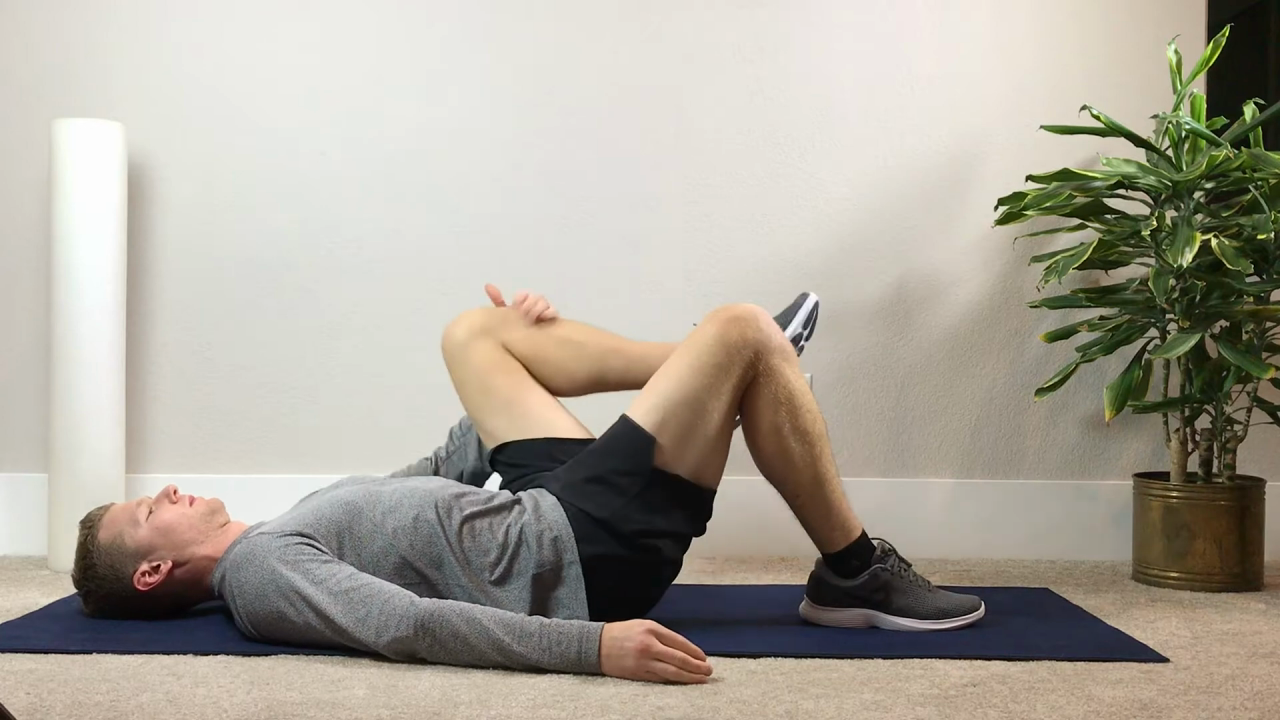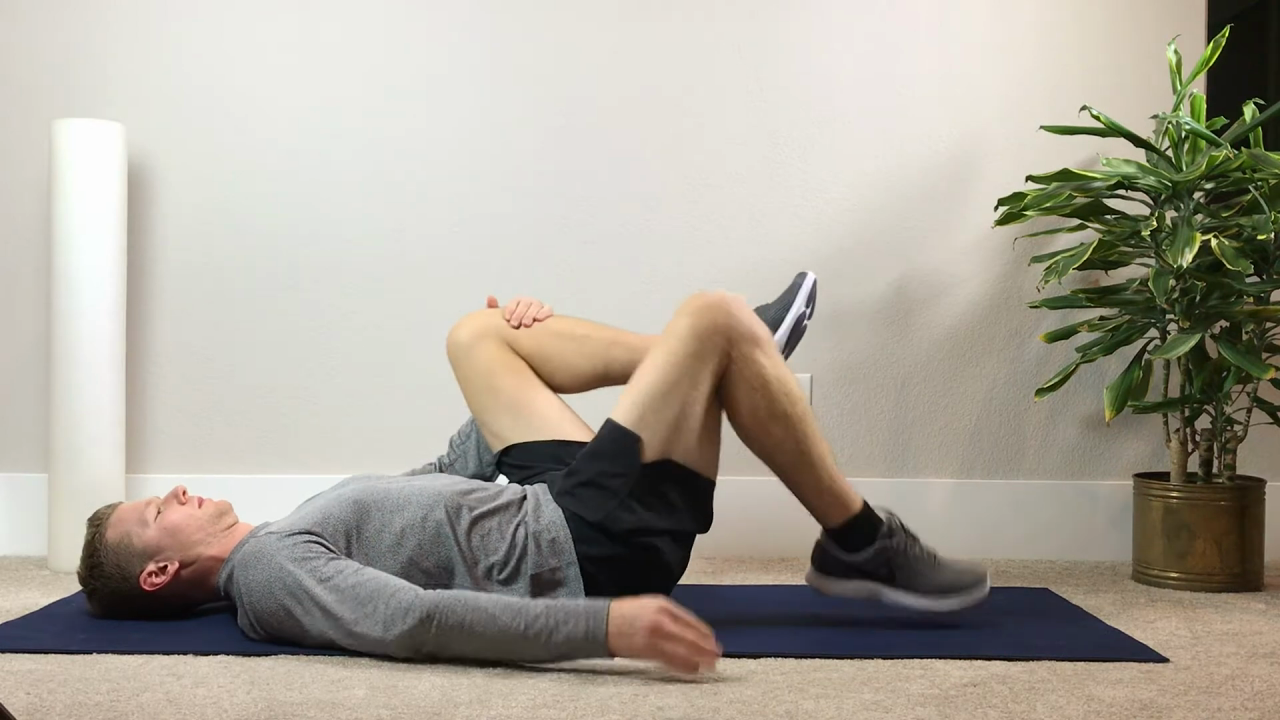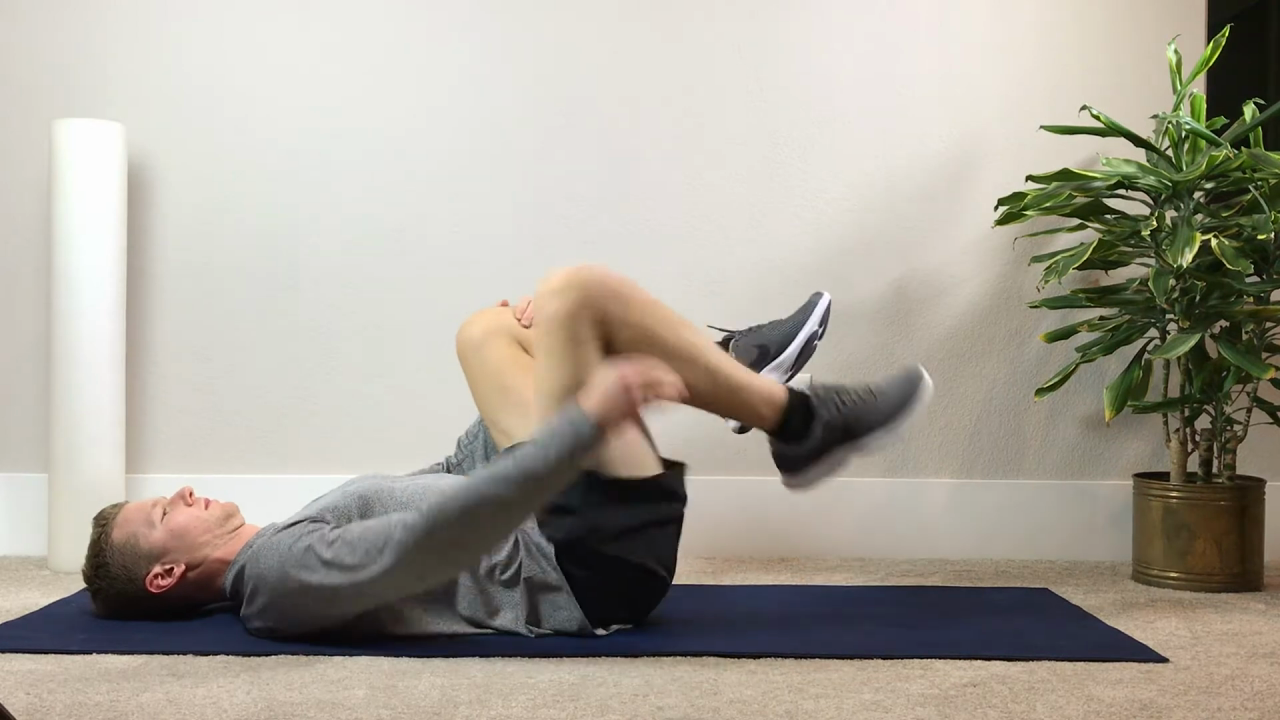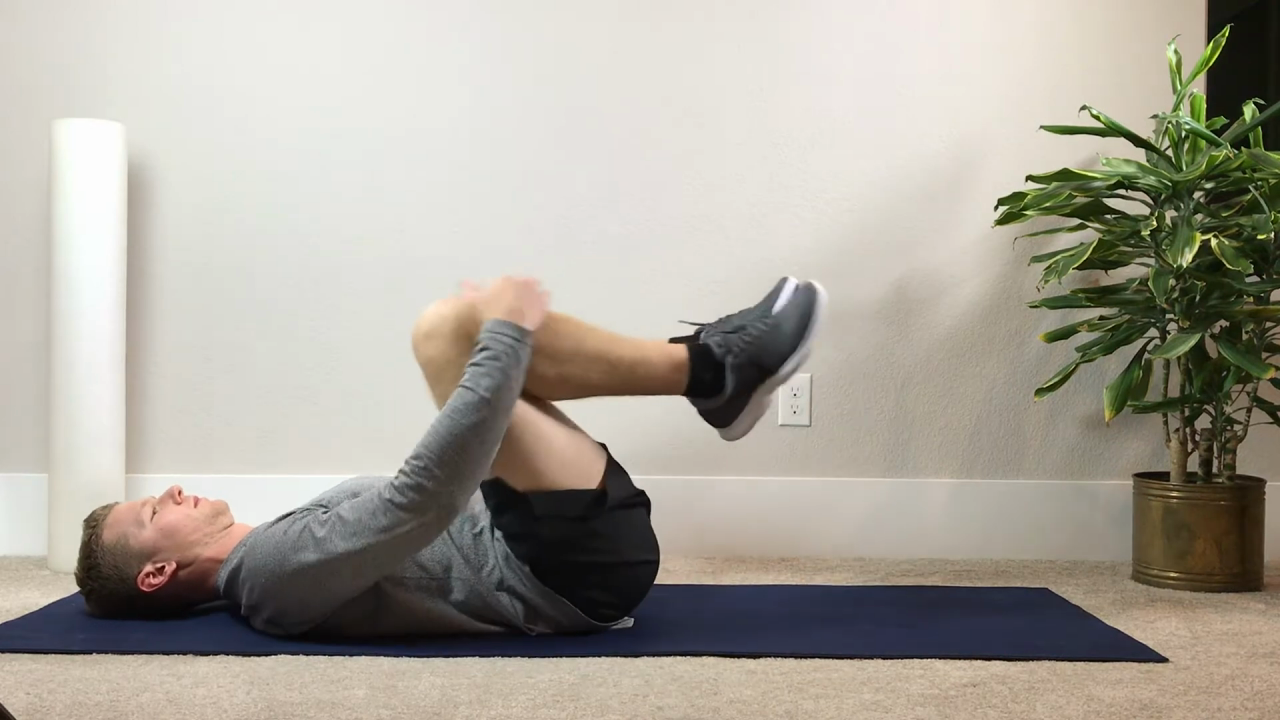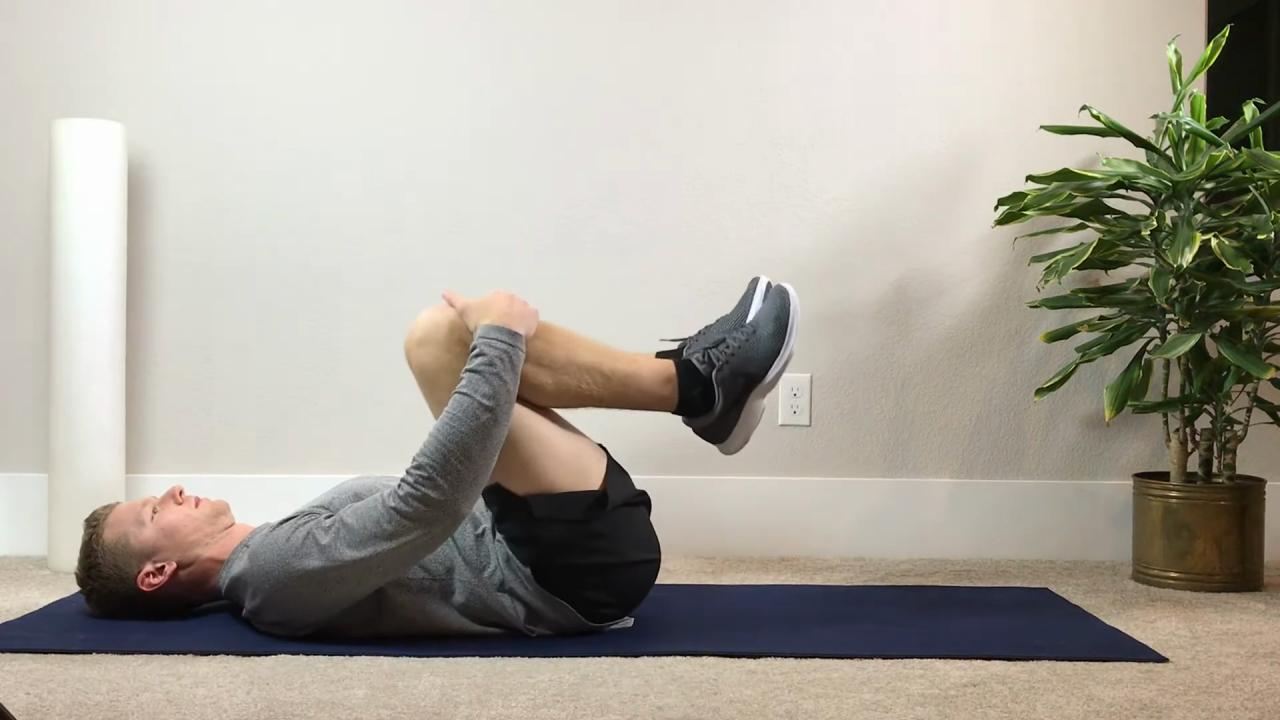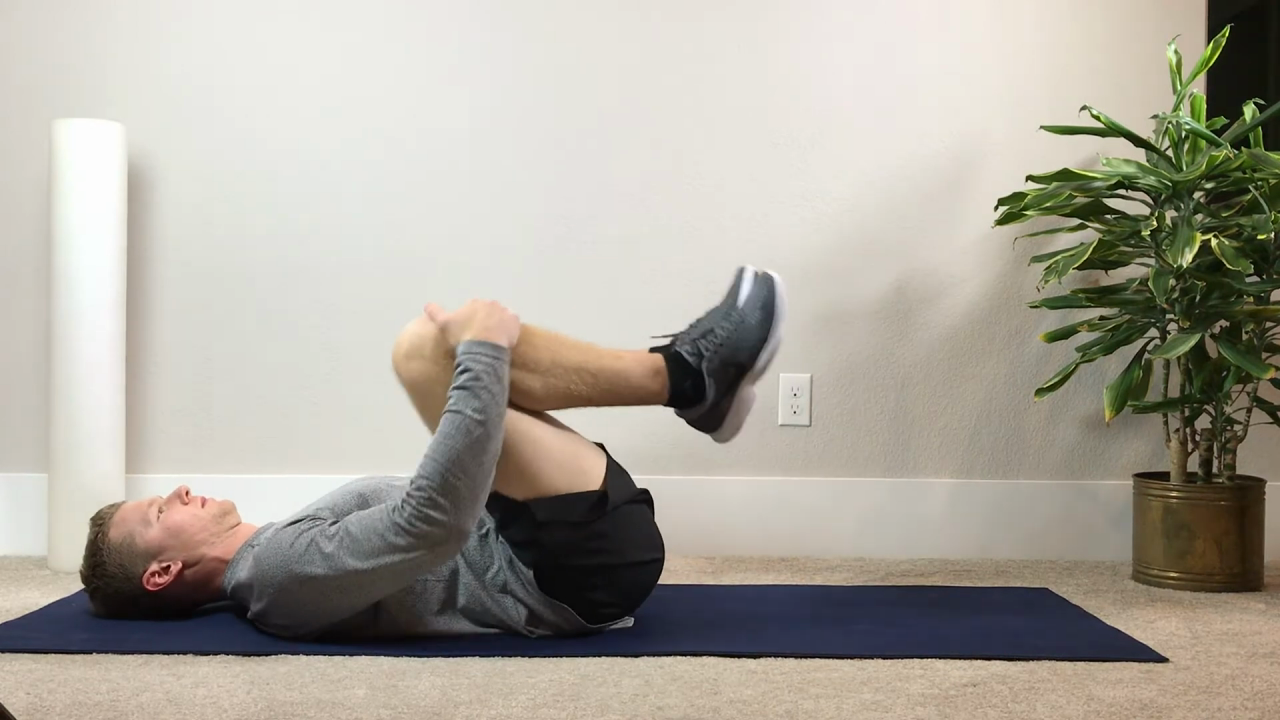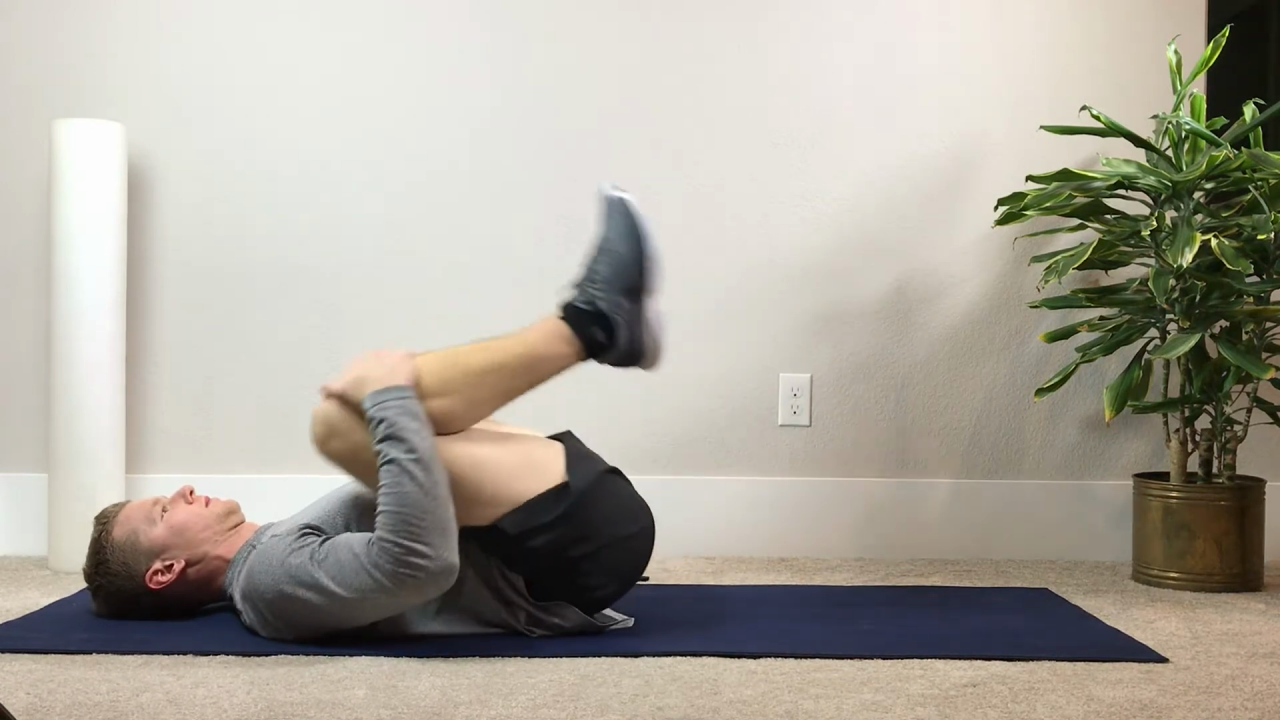
dt=0.3s
person 1, frame 1
left shoulder: (290, 532)
right shoulder: (262, 575)
left elbow: (436, 479)
right elbow: (406, 626)
left wrist: (519, 348)
right wrist: (592, 644)
left hip: (546, 509)
right hip: (586, 551)
left knee: (474, 332)
right knee: (742, 331)
left ankle: (738, 388)
right ankle: (853, 574)
person 1, frame 2
left shoulder: (288, 545)
right shoulder: (268, 578)
left elbow: (447, 480)
right elbow: (419, 621)
right wrist: (603, 619)
left hip: (548, 514)
right hip: (590, 539)
left knee: (477, 333)
right knee: (712, 313)
left ankle: (734, 373)
right ankle: (856, 541)
person 1, frame 3
left shoulder: (287, 545)
right shoulder: (280, 575)
left elbow: (442, 488)
right elbow: (429, 542)
left wrist: (531, 360)
right wrist: (584, 417)
left hip: (549, 534)
right hip: (589, 562)
left knee: (488, 330)
right knee: (575, 294)
left ankle: (722, 365)
right ankle: (800, 422)
person 1, frame 4
left shoulder: (283, 547)
right shoulder: (275, 573)
left elbow: (438, 482)
right elbow: (422, 497)
right wrist: (504, 340)
left hip: (569, 552)
right hip: (582, 568)
left knee: (466, 328)
right knee: (449, 327)
left ankle: (706, 361)
right ankle: (713, 373)
person 1, frame 5
left shoulder: (280, 548)
right shoulder: (279, 574)
left elbow: (439, 490)
right elbow: (427, 505)
right wrist: (500, 344)
left hip: (565, 550)
right hip: (581, 568)
left knee: (463, 334)
right knee: (442, 334)
left ankle: (693, 378)
right ankle: (696, 386)
person 1, frame 6
left shoulder: (284, 547)
right shoulder: (280, 577)
left elbow: (440, 499)
right elbow: (436, 522)
right wrist: (481, 355)
left hip: (569, 553)
right hip: (584, 572)
right knee: (431, 346)
left ankle: (684, 370)
right ankle: (686, 375)
person 1, frame 7
left shoulder: (282, 544)
right shoulder: (276, 581)
right elbow: (419, 561)
right wrist: (394, 401)
left hip: (568, 551)
left ankle: (590, 328)
right ankle: (589, 328)
